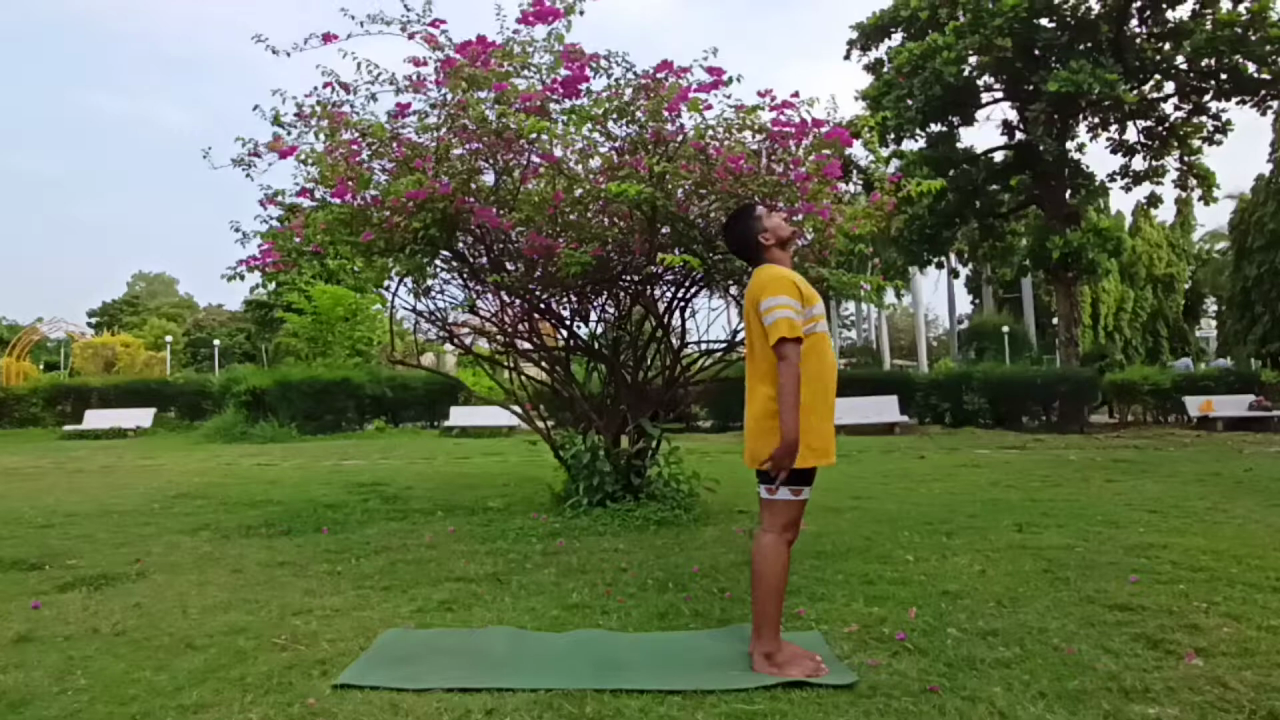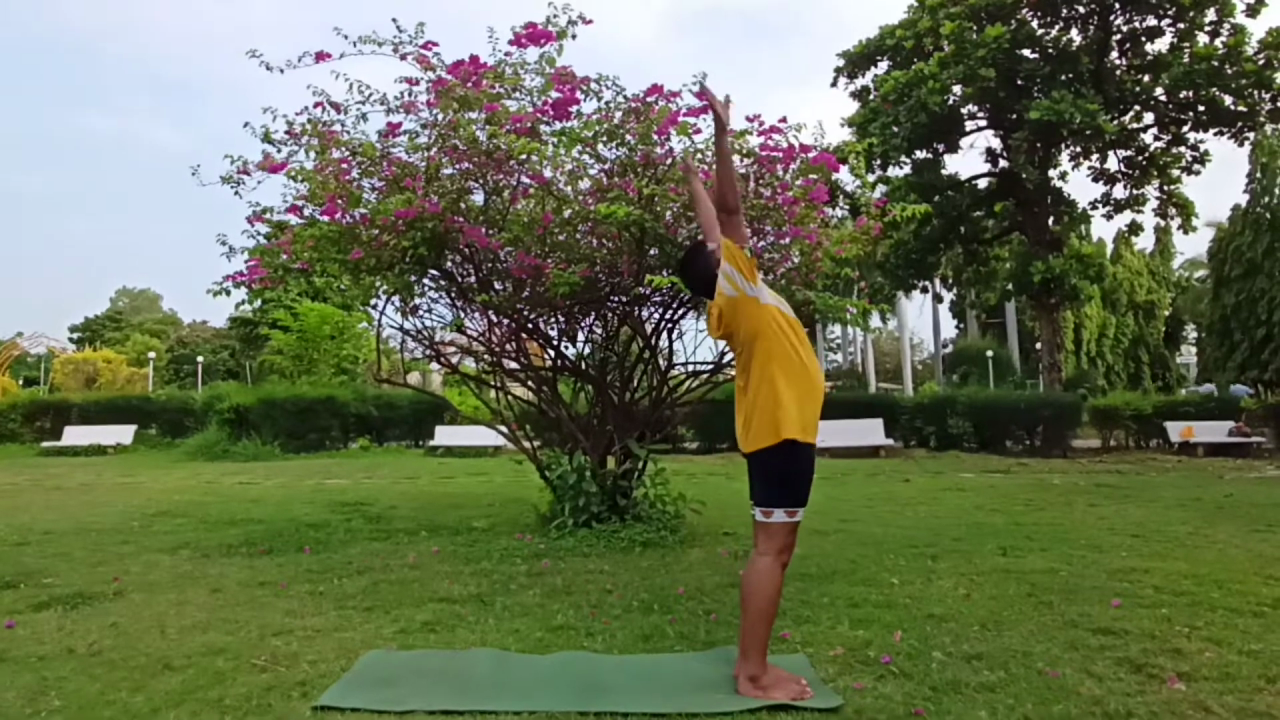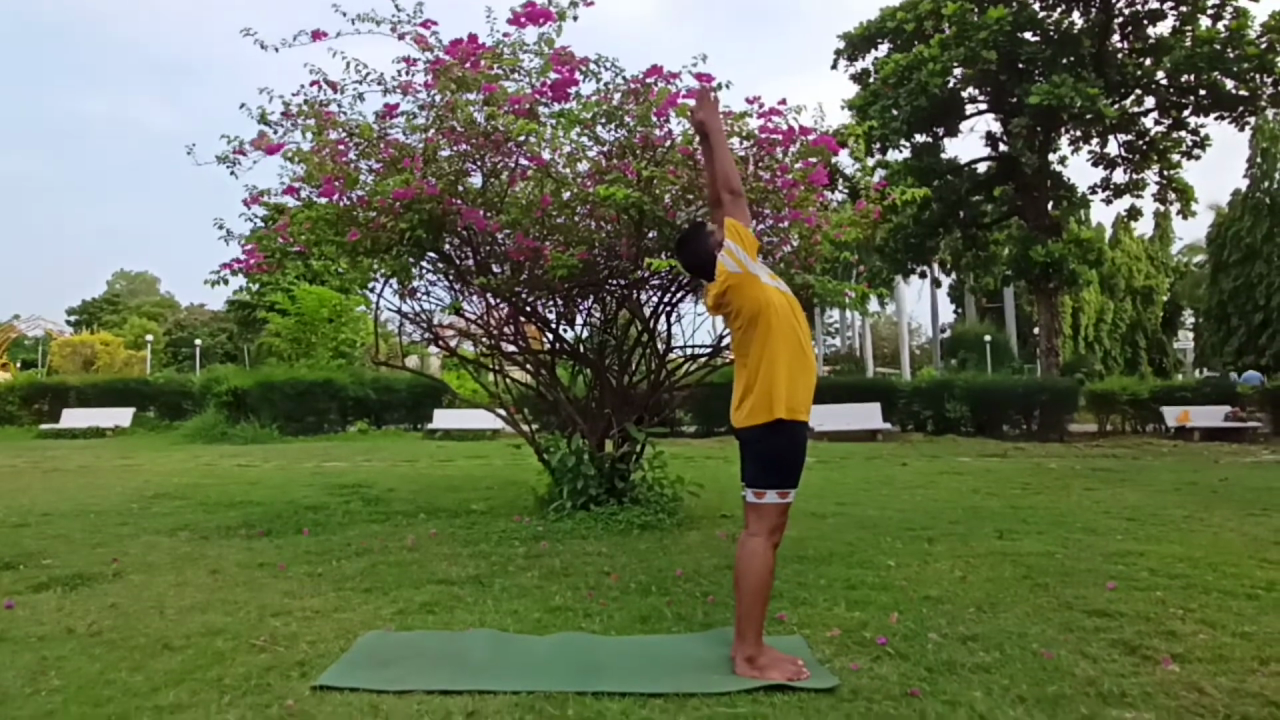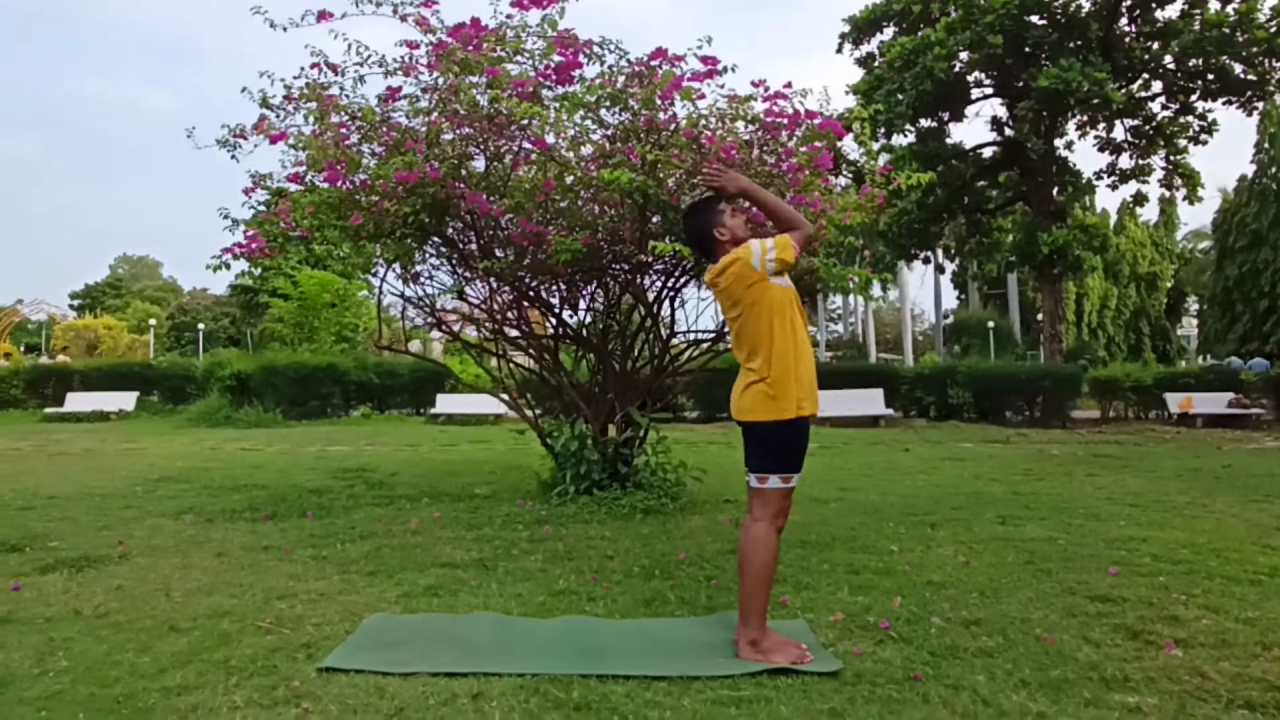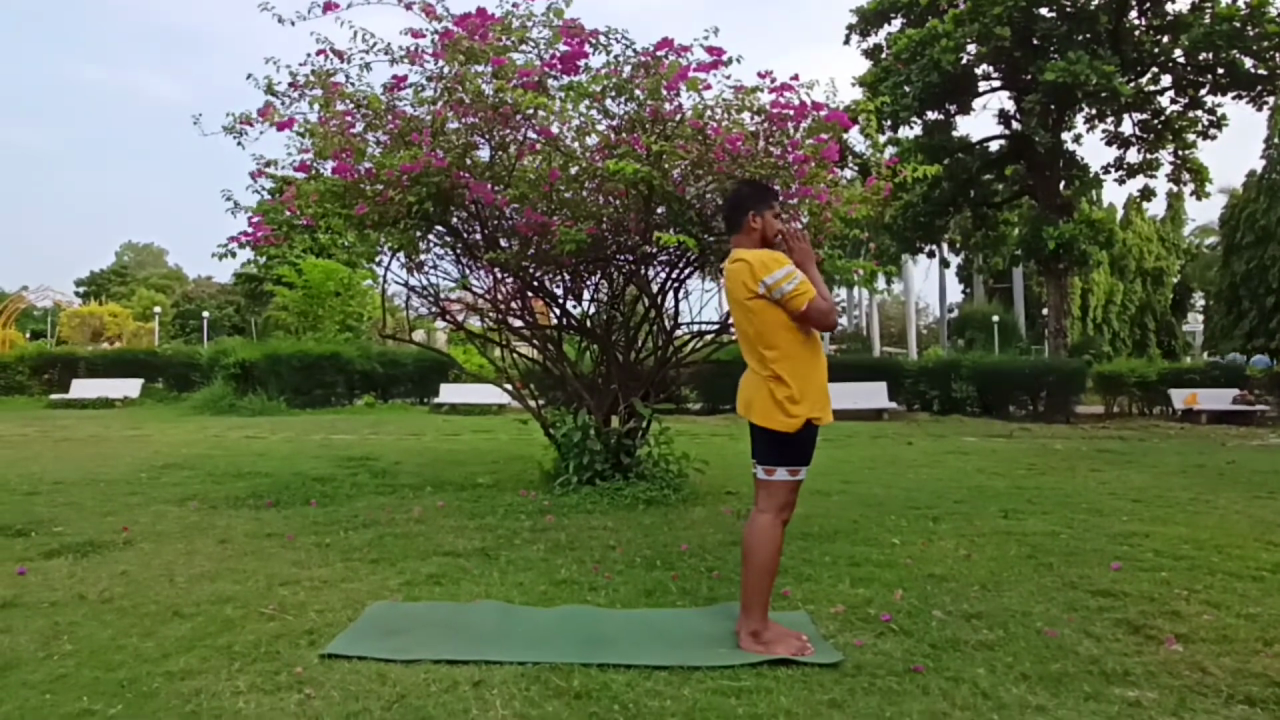
dt=1s
person 1, frame 1
left shoulder: (772, 281)
right shoulder: (778, 281)
right elbow: (787, 357)
right wrist: (788, 430)
left hip: (789, 428)
right hip: (786, 431)
left knee: (782, 531)
right knee: (778, 531)
left ankle: (766, 640)
right ankle: (768, 651)
person 1, frame 2
left shoulder: (734, 303)
right shoulder: (735, 289)
left elbow: (714, 224)
right elbow: (730, 215)
left wrist: (696, 185)
right wrist: (721, 136)
left hip: (778, 429)
right hip: (780, 431)
left knee: (773, 549)
right knee: (772, 549)
left ankle: (753, 662)
right ankle: (753, 674)
person 1, frame 3
left shoulder: (738, 278)
right shoulder: (735, 272)
left elbow: (724, 201)
right elbow: (731, 196)
left wrist: (710, 135)
right wrist: (713, 131)
left hip: (773, 412)
right hip: (772, 414)
left knee: (765, 531)
right knee: (763, 531)
left ankle: (750, 645)
right ankle: (749, 655)
person 1, frame 4
left shoulder: (731, 269)
right shoulder: (748, 259)
left elbow: (789, 234)
right elbow: (805, 231)
left wrist: (746, 197)
right wrist: (750, 190)
left hip: (768, 399)
right hip: (777, 402)
left knee: (768, 516)
right knee: (767, 517)
left ankle: (753, 629)
right ankle: (753, 638)
person 1, frame 5
left shoulder: (739, 266)
right shoulder: (768, 264)
left elbow: (793, 314)
right elbow: (827, 317)
left wrist: (797, 265)
right wrist: (808, 265)
left hip: (774, 396)
right hip: (785, 401)
left knee: (771, 509)
right knee: (773, 510)
left ankle: (754, 620)
right ankle: (755, 629)
